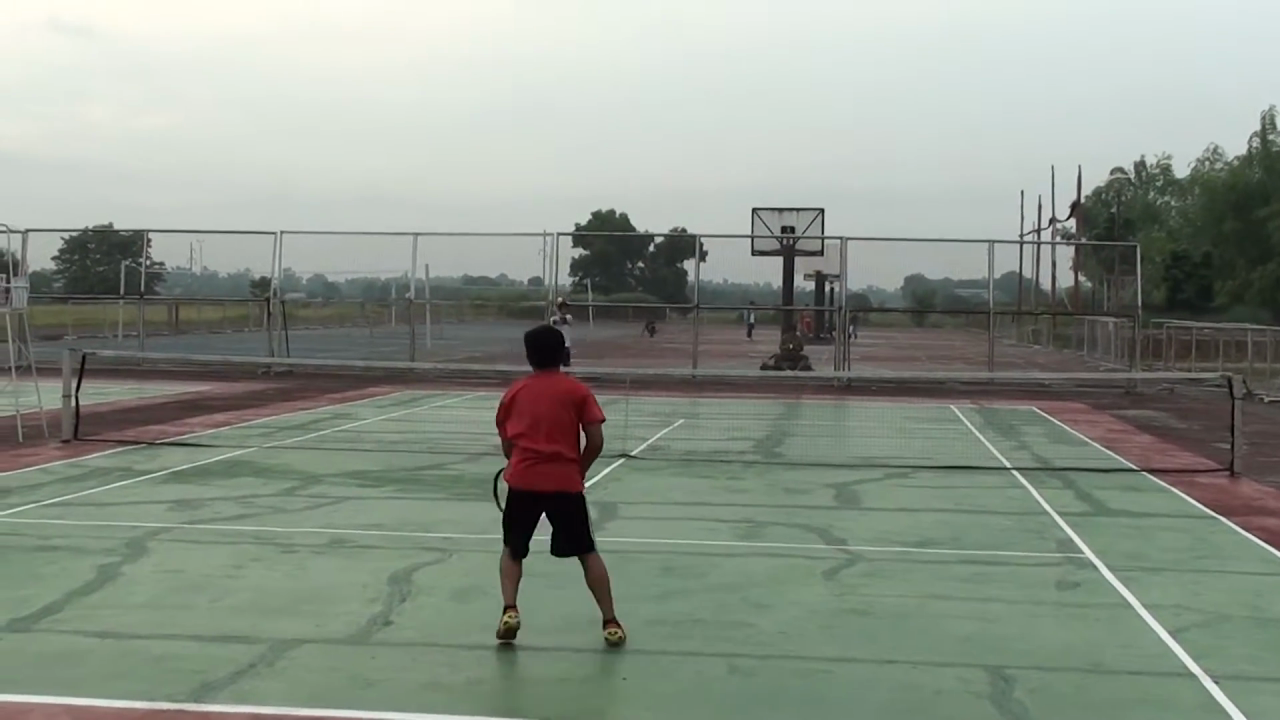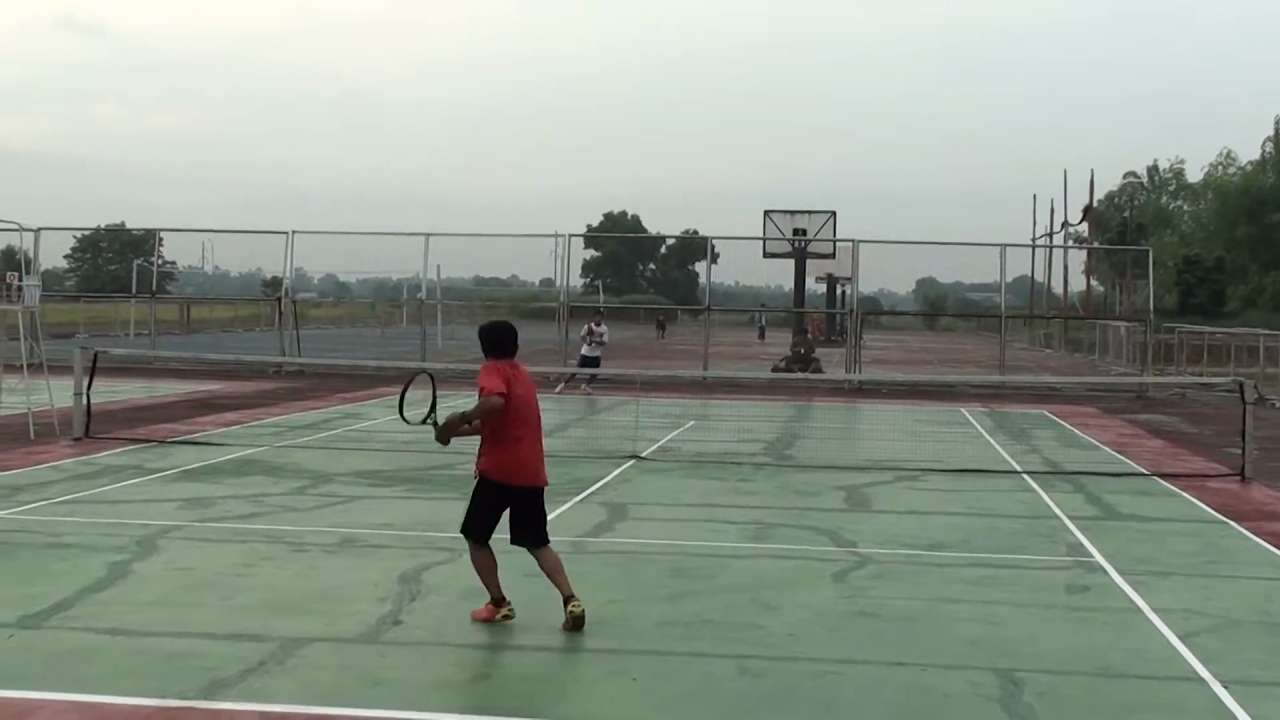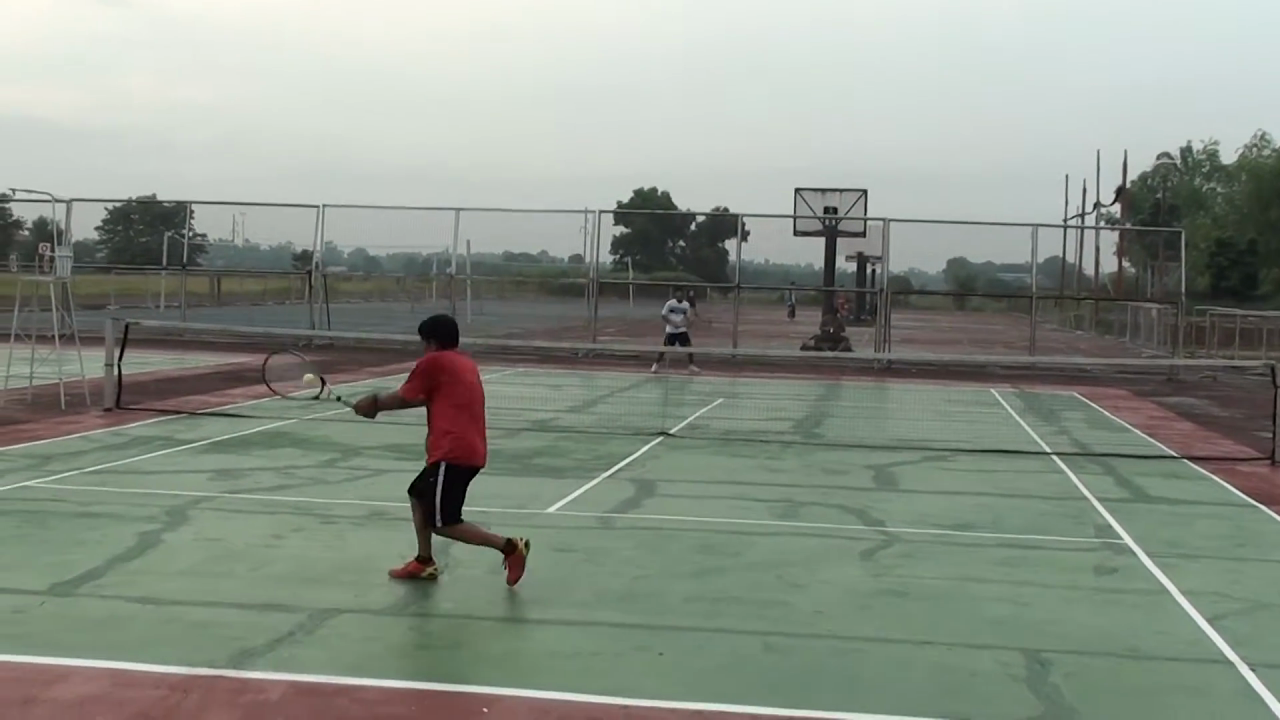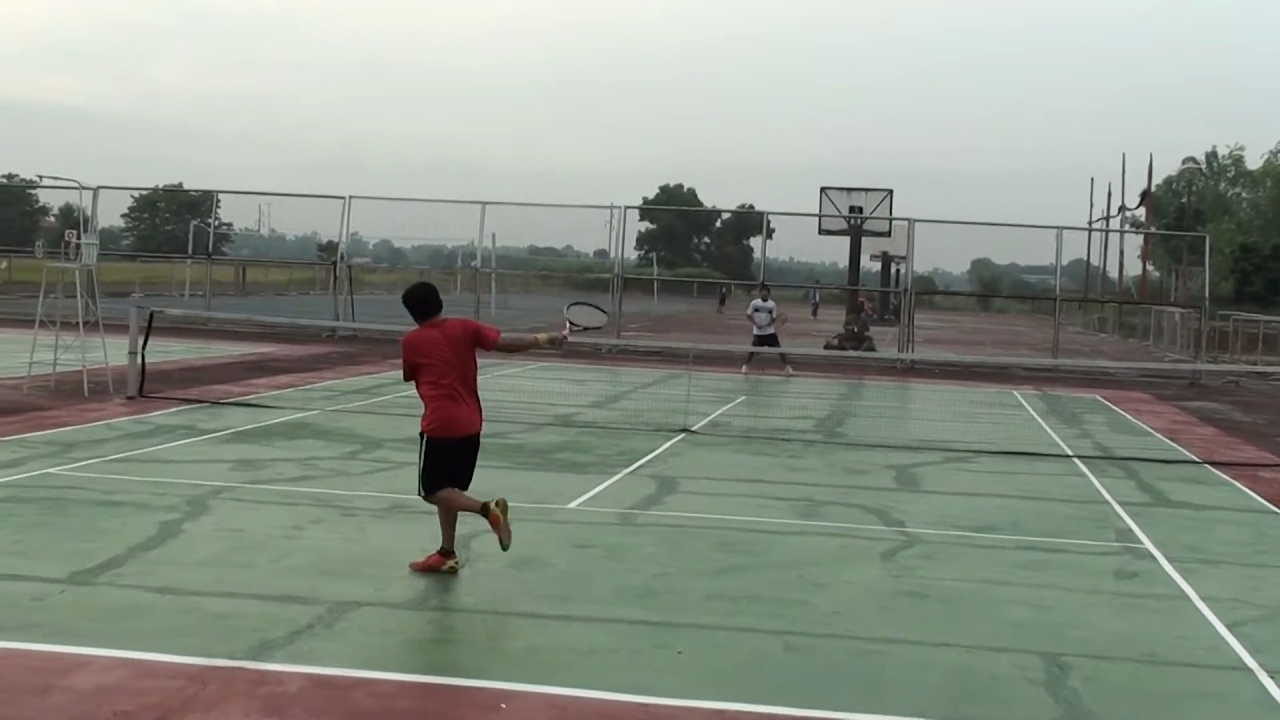
dt=0.5s
person 1, frame 1
left shoulder: (514, 391)
right shoulder: (577, 390)
left elbow: (506, 443)
right elbow: (596, 441)
left hip: (522, 483)
right hip: (566, 484)
left knee: (512, 552)
right knee: (587, 552)
left ankle: (510, 611)
right ankle: (610, 622)
person 1, frame 2
left shoulder: (493, 371)
right shoulder: (523, 376)
left elbow: (494, 403)
left wrist: (457, 420)
right wrist: (462, 429)
left hip: (497, 472)
right hip: (533, 474)
left knee: (475, 538)
right knee: (538, 544)
left ankle: (498, 603)
right ankle: (570, 601)
person 1, frame 3
left shoulder: (433, 363)
right shoulder: (467, 365)
left elbow: (403, 399)
left wrist: (372, 403)
right wrist: (377, 402)
left hip: (455, 454)
right hip: (469, 449)
left knee: (442, 523)
right knee: (418, 495)
left ankle: (509, 545)
right ankle: (425, 561)
person 1, frame 4
left shoulder: (411, 341)
right shoulder: (465, 328)
right elbow: (505, 343)
right wrist: (545, 339)
left hip: (440, 426)
right hip: (470, 424)
left knee: (433, 491)
right knee: (447, 487)
left ankle: (487, 508)
right ankle: (447, 554)
